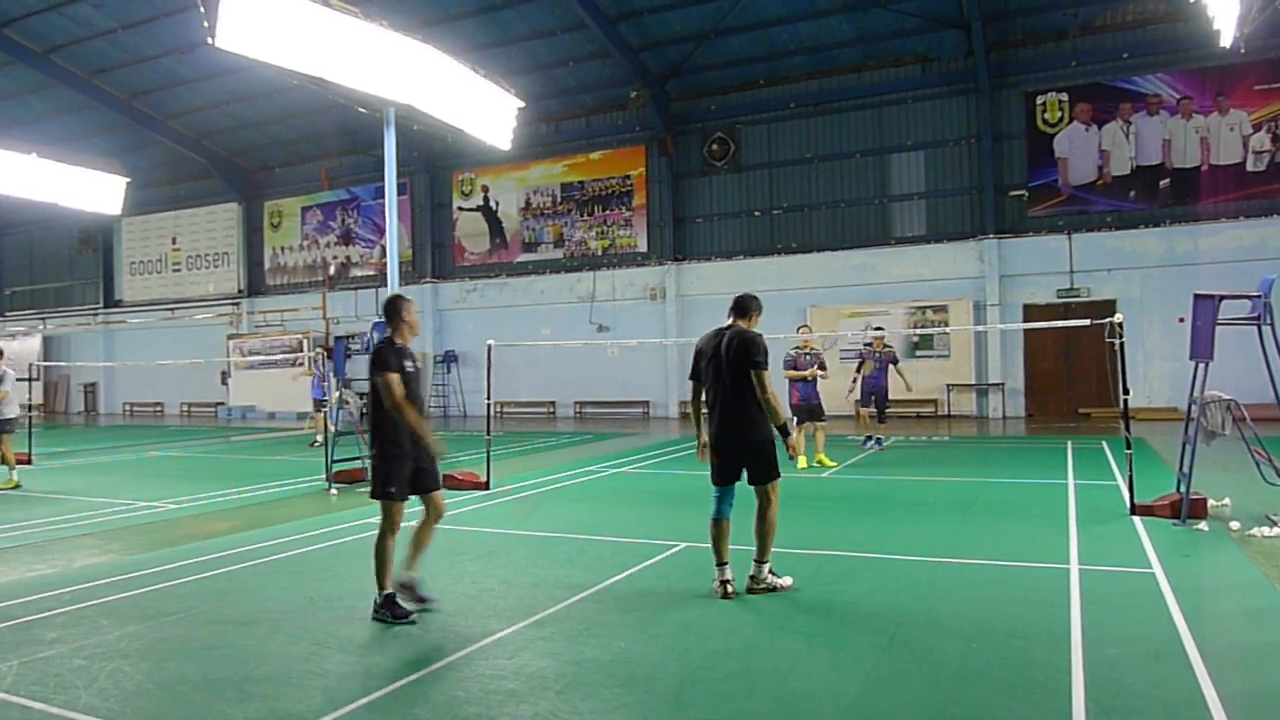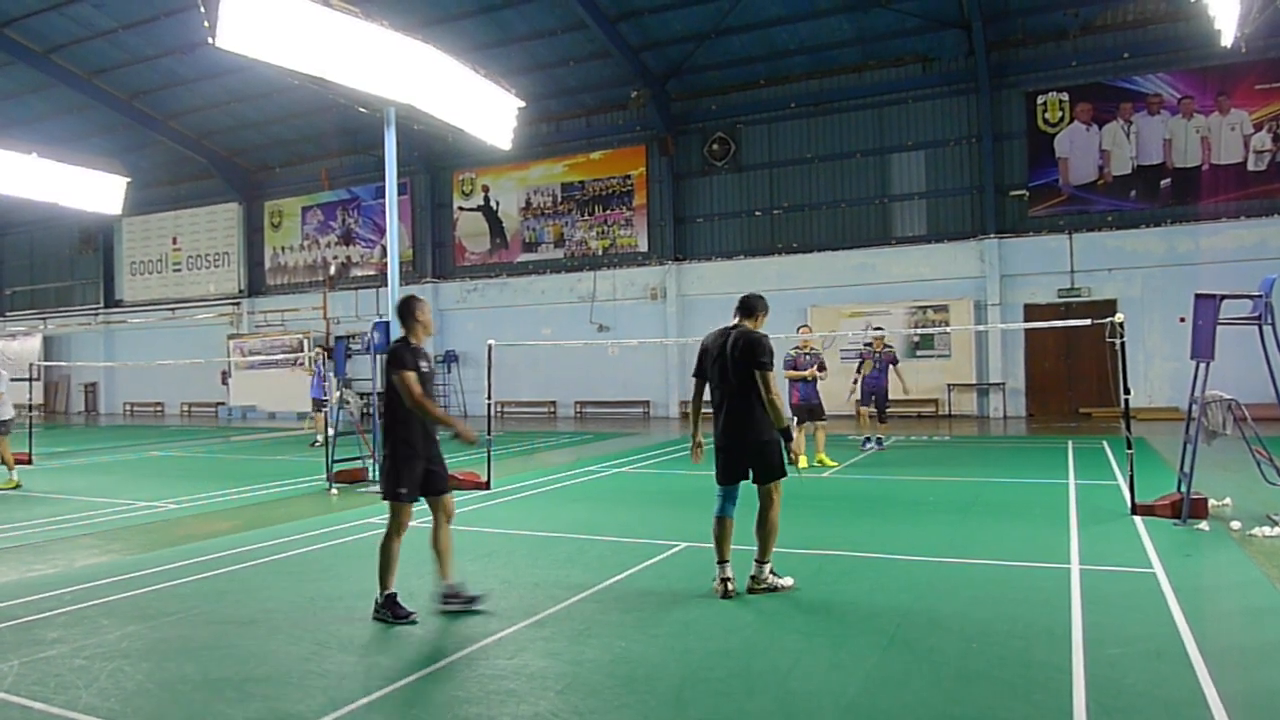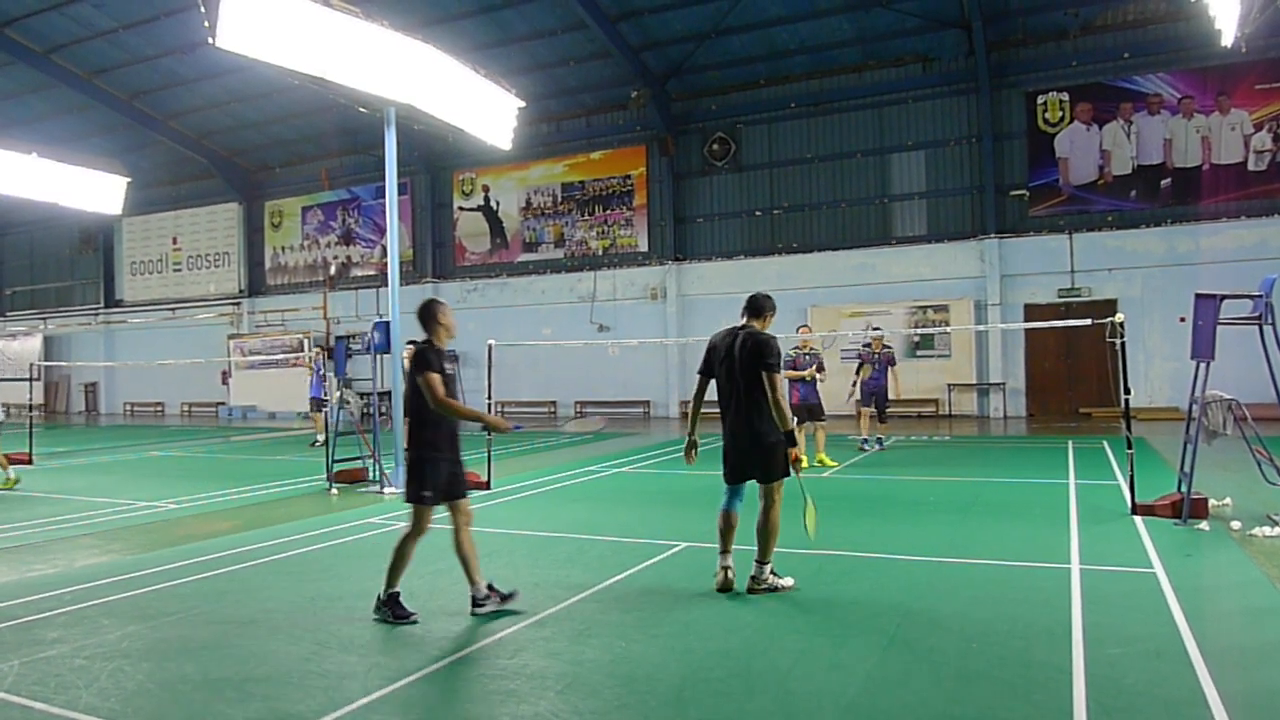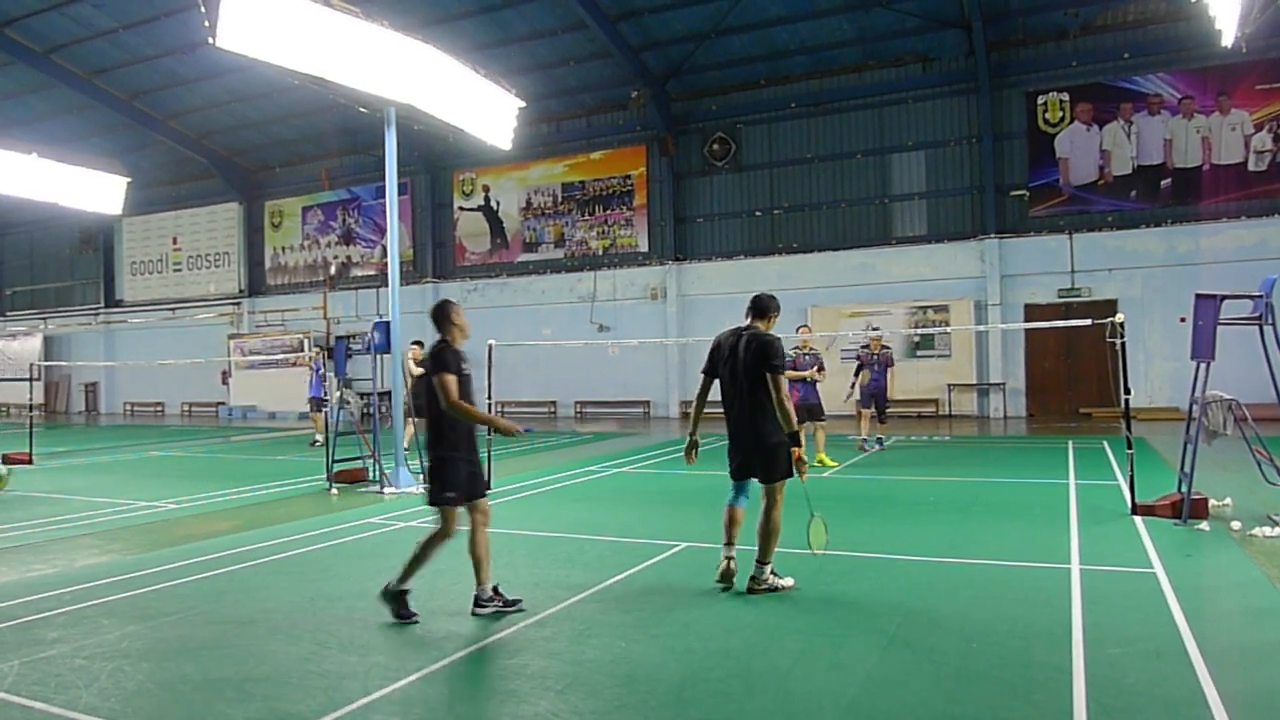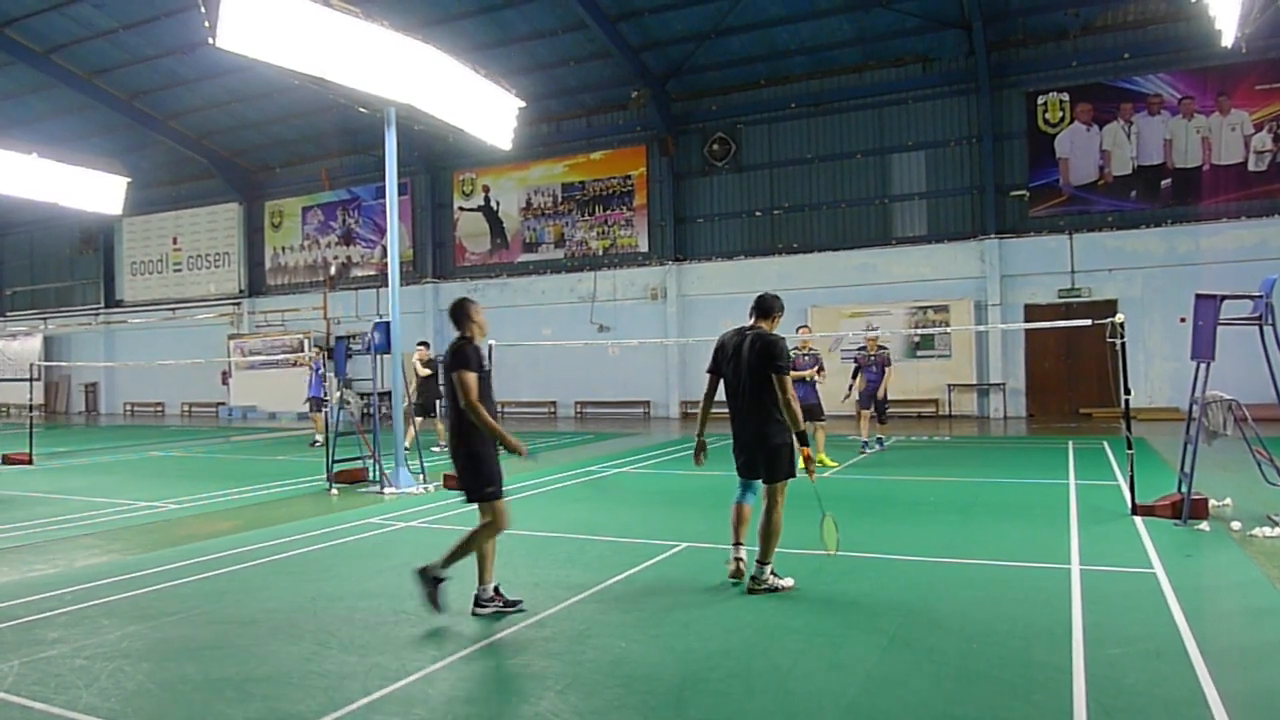
dt=0.1s
person 1, frame 1
left shoulder: (408, 353)
right shoulder: (385, 352)
right elbow: (395, 403)
left wrist: (425, 439)
right wrist: (426, 436)
left hip: (415, 448)
right hip: (392, 450)
left knee: (436, 508)
right knee: (392, 522)
left ankle: (407, 578)
right ankle: (385, 598)
person 1, frame 2
left shoulder: (420, 353)
right shoulder: (400, 352)
right elbow: (415, 400)
right wrist: (456, 425)
left hip: (427, 448)
right hip: (404, 451)
left knee: (444, 513)
right knee: (399, 524)
left ankle: (449, 590)
right ankle: (385, 600)
person 1, frame 3
left shoulder: (439, 355)
right shoulder: (425, 354)
right elbow: (438, 402)
right wrist: (484, 419)
left hip: (447, 452)
right hip: (428, 454)
left knee: (463, 519)
right knee: (420, 526)
left ankle: (481, 594)
right ankle: (388, 598)
person 1, frame 4
left shoulder: (454, 354)
right shoulder: (443, 353)
right elbow: (451, 404)
right wrist: (495, 423)
left hip: (465, 451)
right hip: (448, 454)
left knee: (481, 518)
right knee: (448, 528)
left ankle: (486, 595)
right ankle: (397, 589)
person 1, frame 5
left shoulder: (465, 350)
right shoulder: (465, 350)
right elbow: (470, 403)
right wrist: (503, 437)
left hip: (475, 448)
right hip: (477, 448)
left knee: (490, 518)
right knee: (497, 521)
left ankle: (487, 593)
right ankle: (435, 571)
person 2, frame 1
left shoulder: (705, 342)
right shoulder: (751, 340)
left elbow: (696, 396)
right elbow: (765, 393)
left wrist: (700, 433)
right wrist: (786, 432)
left hip: (720, 435)
right hip: (754, 434)
left knee: (721, 501)
right knee: (767, 499)
left ankle: (723, 577)
right ankle: (760, 575)
person 2, frame 2
left shoulder: (710, 341)
right shoulder: (757, 341)
left elbow: (697, 394)
right elbow: (769, 395)
left wrist: (696, 434)
right wrist: (788, 436)
left hip: (726, 435)
right hip: (760, 434)
left knee: (725, 499)
right knee: (769, 499)
left ankle: (723, 575)
right ankle: (761, 575)
person 2, frame 3
left shoulder: (717, 341)
right shoulder: (765, 342)
left elbow: (699, 392)
right elbow: (776, 397)
left wrist: (692, 433)
right wrist: (791, 442)
left hip: (733, 435)
right hip: (765, 434)
left knee: (732, 496)
right knee: (771, 500)
left ankle: (725, 566)
right ankle: (761, 574)
person 2, frame 4
left shoulder: (721, 341)
right shoulder: (769, 343)
left elbow: (703, 392)
right elbow: (781, 398)
left wrist: (693, 434)
right wrist: (796, 443)
left hip: (737, 434)
right hip: (769, 435)
left knee: (739, 491)
right knee: (773, 500)
left ankle: (728, 558)
right ankle: (762, 575)
person 2, frame 5
left shoulder: (725, 341)
right shoulder: (773, 343)
left elbow: (709, 393)
right elbow: (787, 398)
left wrist: (700, 435)
right wrist: (804, 443)
left hip: (741, 434)
right hip: (772, 434)
left knee: (746, 488)
right knee: (774, 500)
left ankle: (737, 557)
right ankle: (761, 575)
